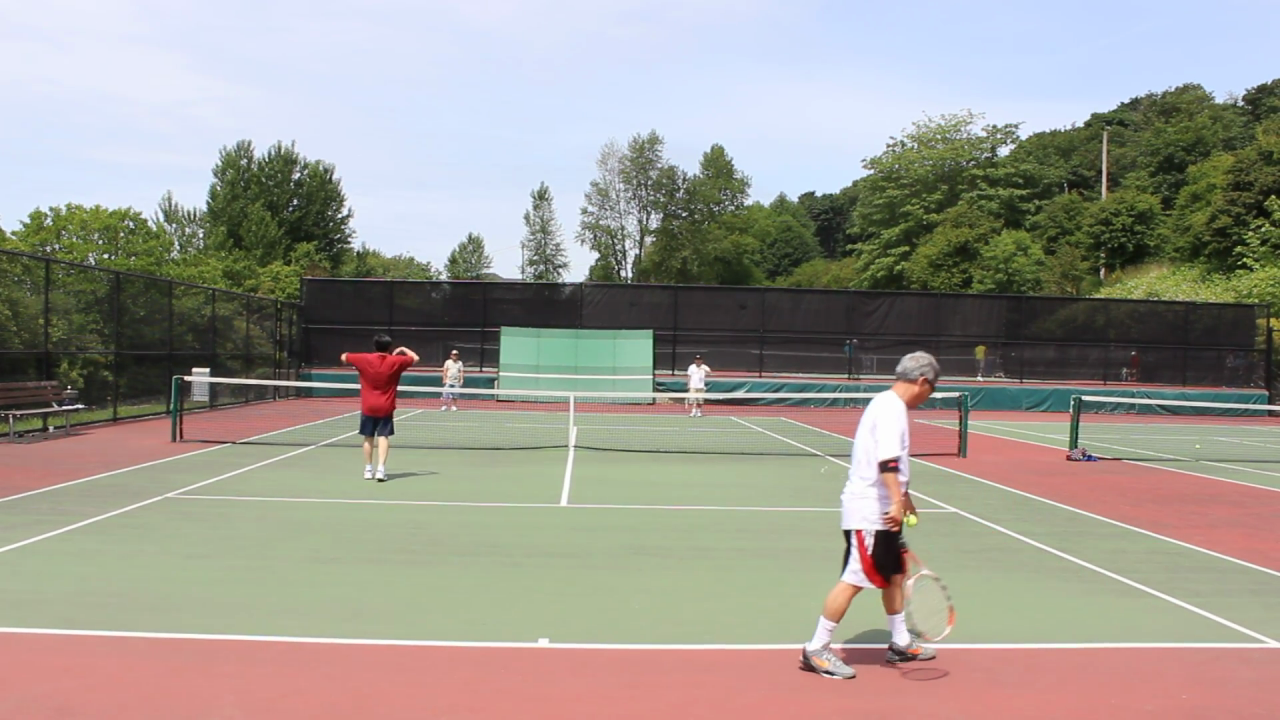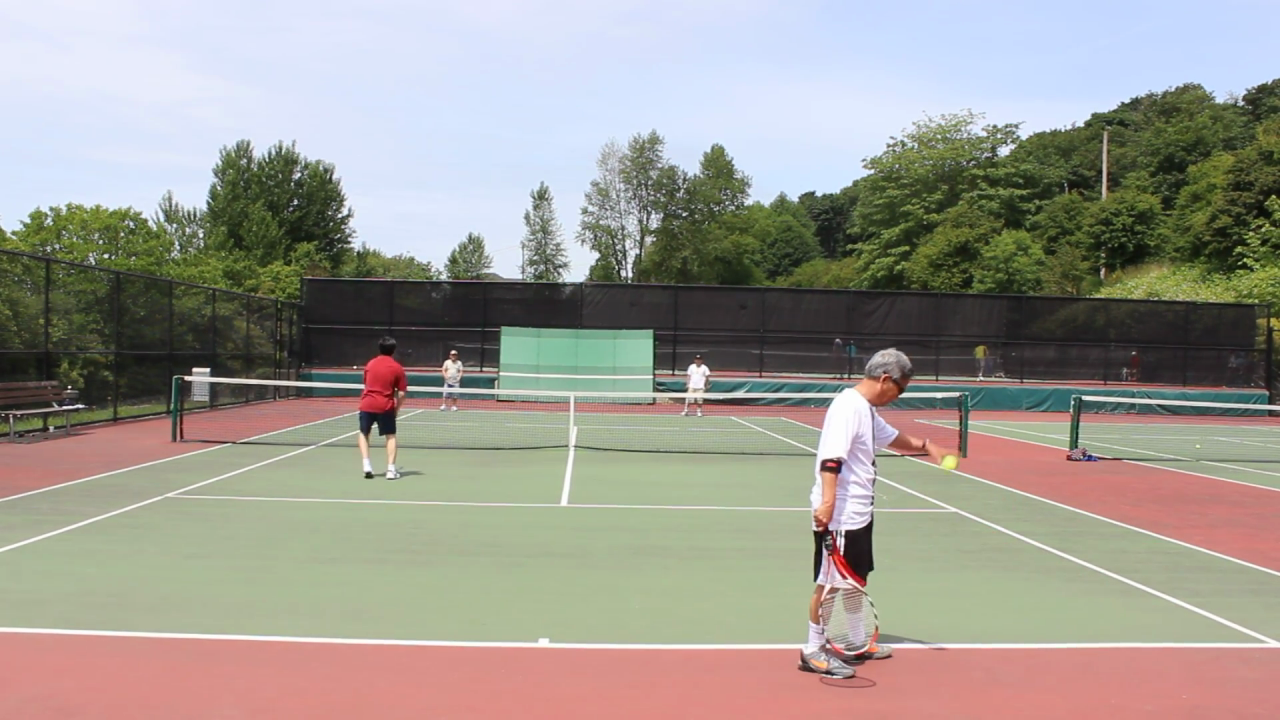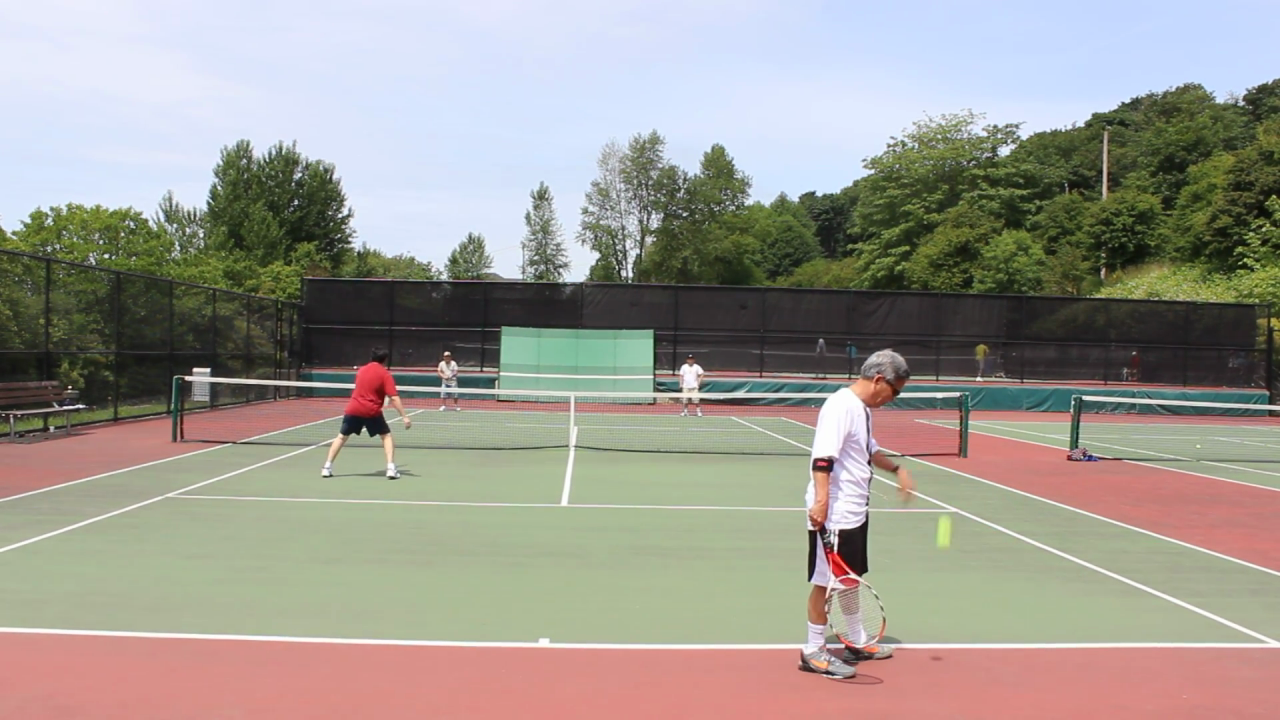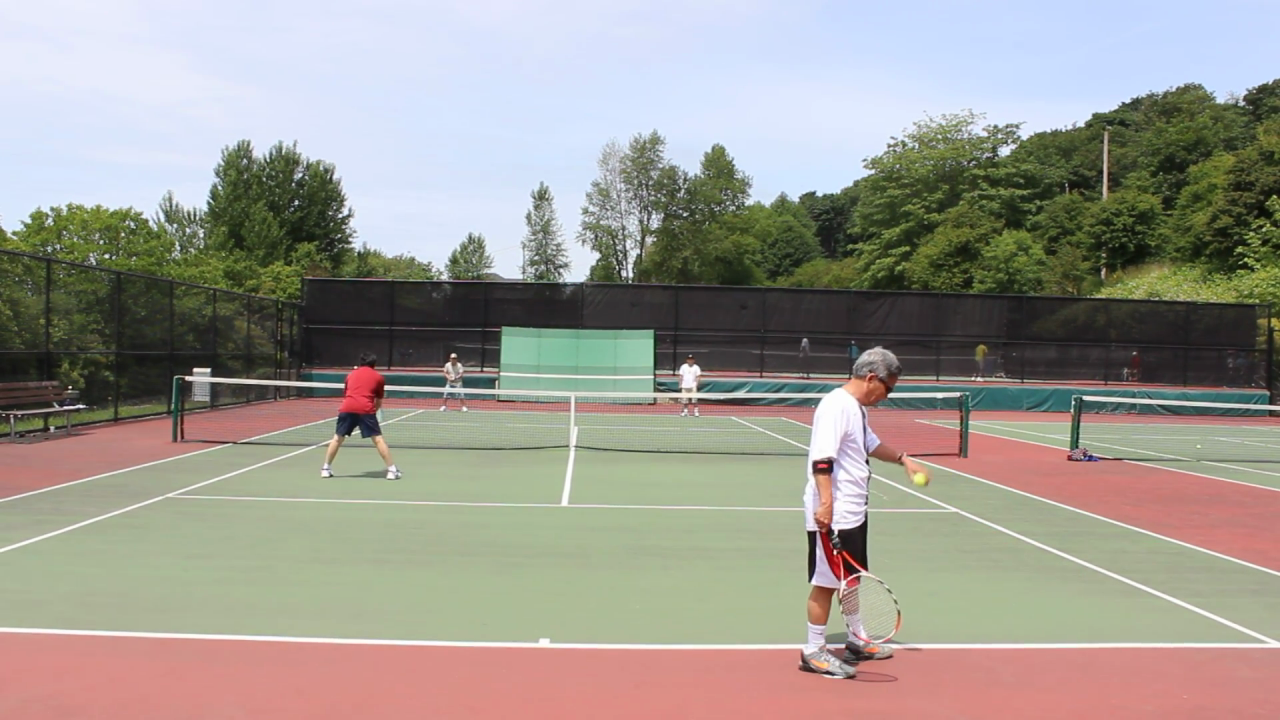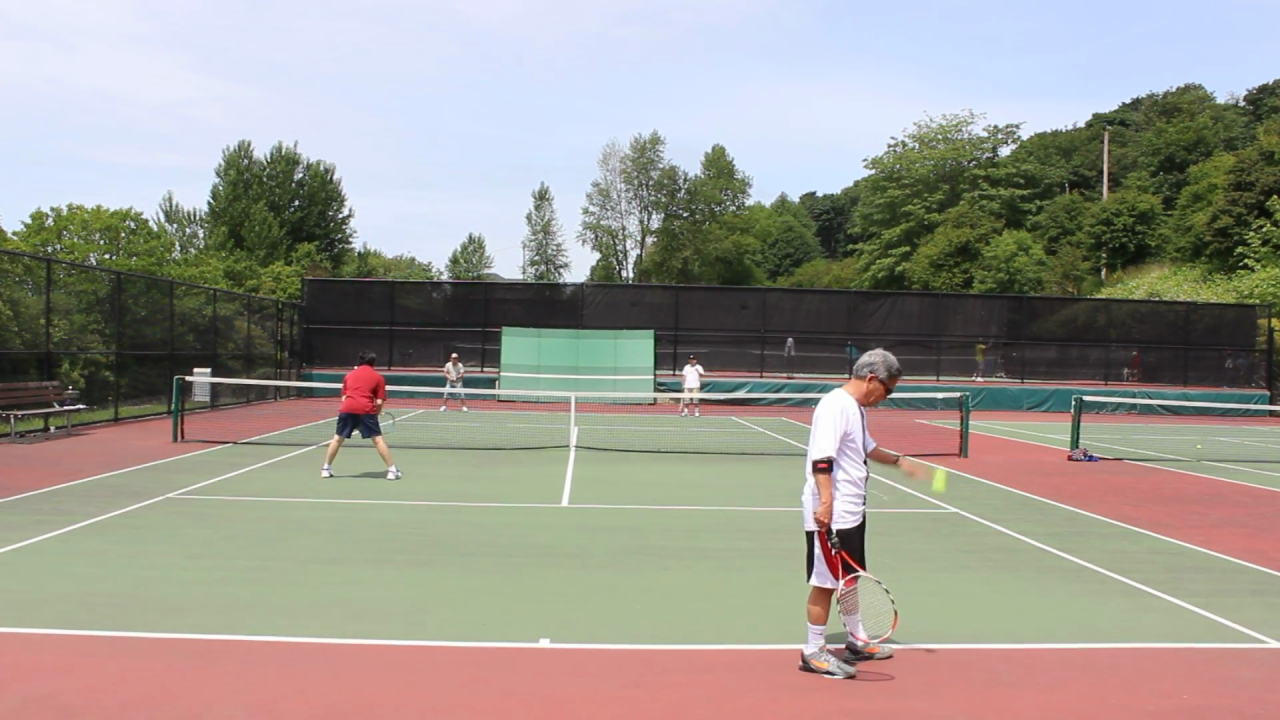
dt=0.5s
person 1, frame 1
left shoulder: (886, 404)
right shoulder: (892, 407)
right elbow: (887, 460)
left wrist: (904, 497)
right wrist: (896, 501)
left hip: (877, 508)
right hip: (869, 510)
left knee: (893, 575)
right knee: (854, 580)
left ankle: (901, 643)
right ankle: (816, 649)
person 1, frame 2
left shoulder: (866, 408)
right shoulder: (849, 406)
left elbow: (891, 436)
right elbow: (831, 458)
left wrist: (925, 446)
right wrist: (827, 502)
left hip: (858, 511)
right hip: (839, 514)
left knee: (856, 579)
right knee: (830, 582)
right ankle: (813, 652)
person 1, frame 3
left shoulder: (862, 409)
right shoulder: (841, 406)
right elbow: (823, 457)
left wrist: (897, 469)
right wrist: (821, 501)
left hip: (855, 512)
right hip: (834, 513)
right knee: (826, 581)
right ankle: (813, 652)
person 1, frame 4
left shoulder: (857, 407)
right shoulder: (836, 405)
left elbow: (871, 444)
right elbow: (822, 459)
left wrist: (903, 458)
right wrist: (826, 503)
left hip: (854, 512)
right hip: (832, 514)
left knee: (852, 578)
right knee: (826, 582)
left ankle: (856, 642)
right ankle: (814, 652)
person 1, frame 5
left shoulder: (856, 408)
right shoulder: (836, 405)
right elbow: (822, 458)
left wrist: (899, 460)
right wrist: (825, 502)
left hip: (852, 512)
right hip: (831, 514)
left knee: (850, 578)
right knee: (825, 582)
left ankle: (856, 642)
right ankle: (814, 652)
